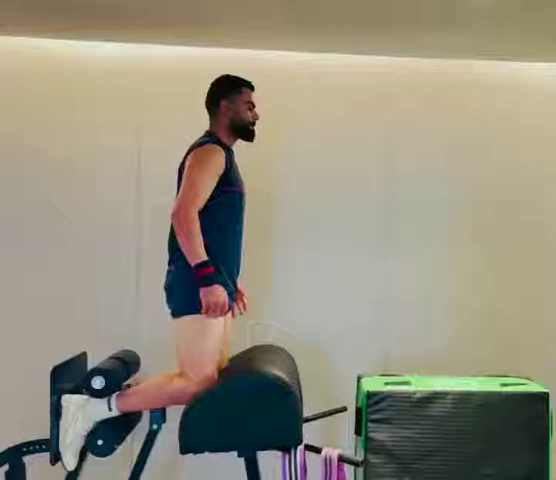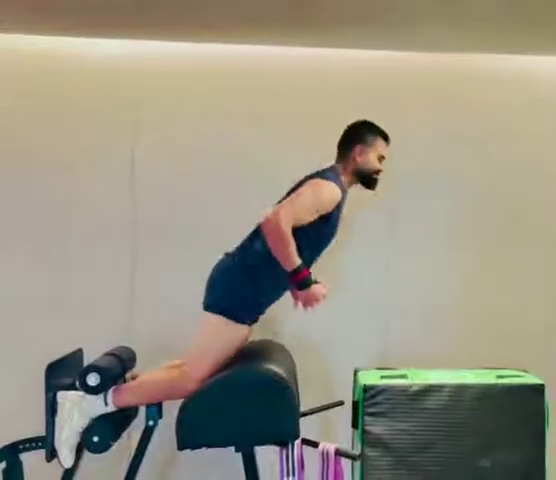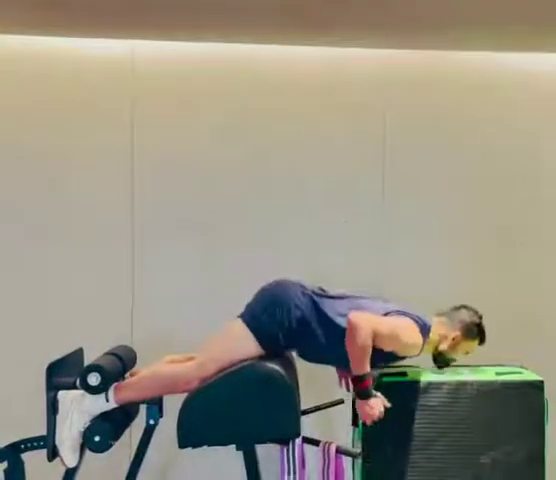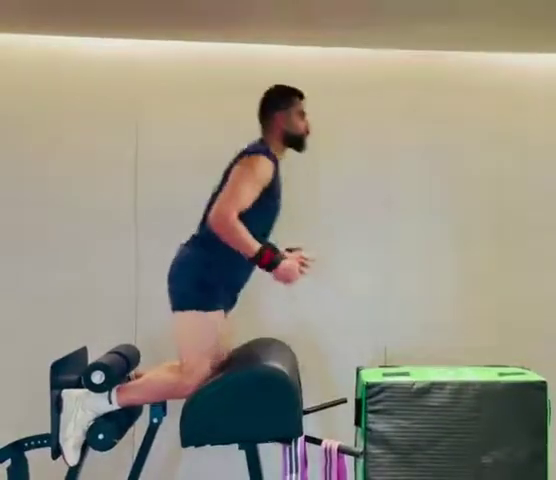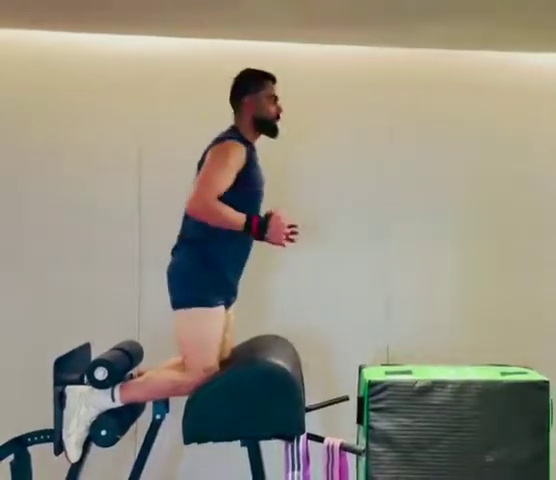
dt=1s
person 1, frame 1
left shoulder: (221, 156)
right shoulder: (210, 152)
right elbow: (183, 215)
left wrist: (229, 281)
right wrist: (209, 279)
left hip: (211, 283)
right hip: (198, 285)
left knee: (211, 376)
right knee: (199, 383)
left ankle: (114, 395)
right ankle: (93, 408)
person 1, frame 2
left shoulder: (329, 186)
right shoulder: (330, 189)
right elbow: (274, 223)
left wrist: (296, 278)
right wrist: (302, 279)
left hip: (242, 286)
right hip: (240, 288)
left knee: (194, 370)
right knee: (192, 379)
right ankle: (90, 404)
person 1, frame 3
left shoulder: (408, 326)
right shoulder: (413, 339)
right elbow: (359, 325)
left wrist: (343, 360)
right wrist: (364, 392)
left hip: (288, 300)
right hip: (283, 311)
left knee: (200, 364)
right knee: (196, 374)
left ankle: (112, 380)
right ankle: (91, 402)
person 1, frame 4
left shoulder: (264, 161)
right shoulder: (261, 162)
right elbow: (221, 217)
left wrist: (276, 255)
right wrist: (271, 261)
left hip: (214, 280)
right hip: (201, 278)
left knee: (208, 368)
right knee: (198, 378)
left ankle: (122, 382)
right ankle: (96, 402)
person 1, frame 5
left shoulder: (243, 148)
right shoulder: (233, 147)
right elbow: (199, 204)
left wrist: (266, 228)
right wrist: (259, 227)
left hip: (215, 275)
right hip: (200, 274)
left knee: (217, 362)
right knee: (200, 374)
left ankle: (120, 381)
right ankle: (96, 399)
